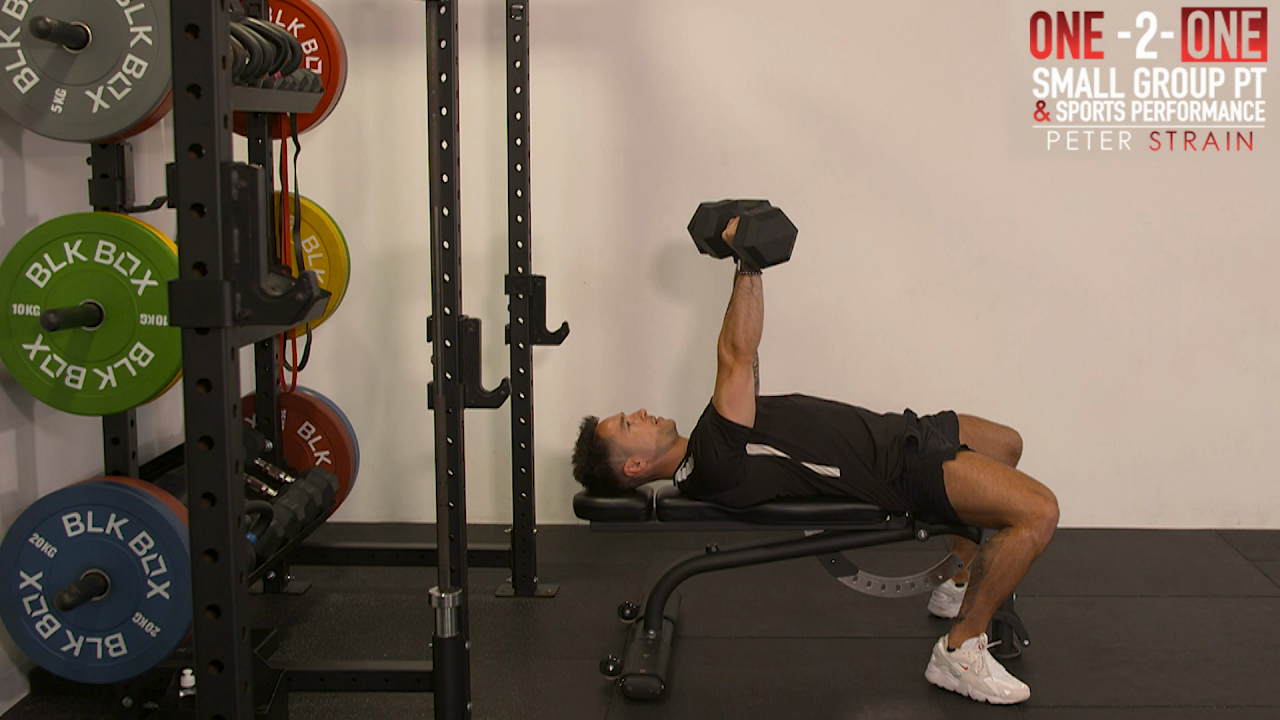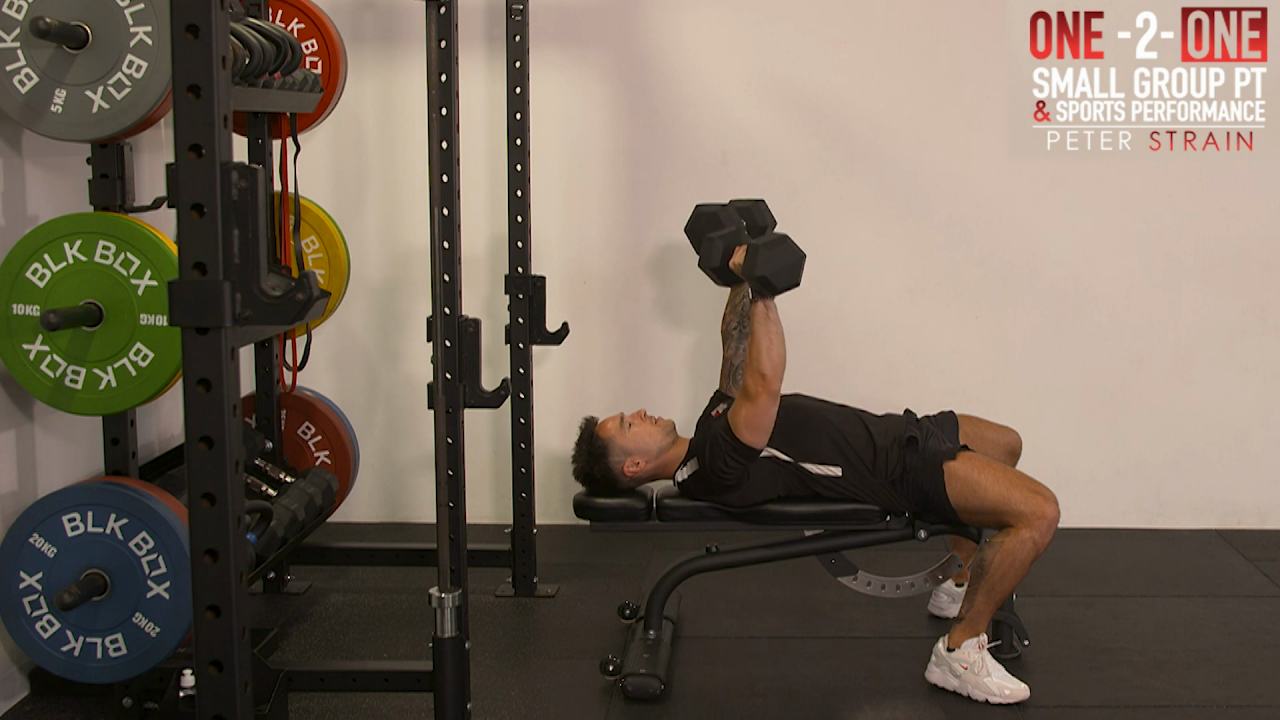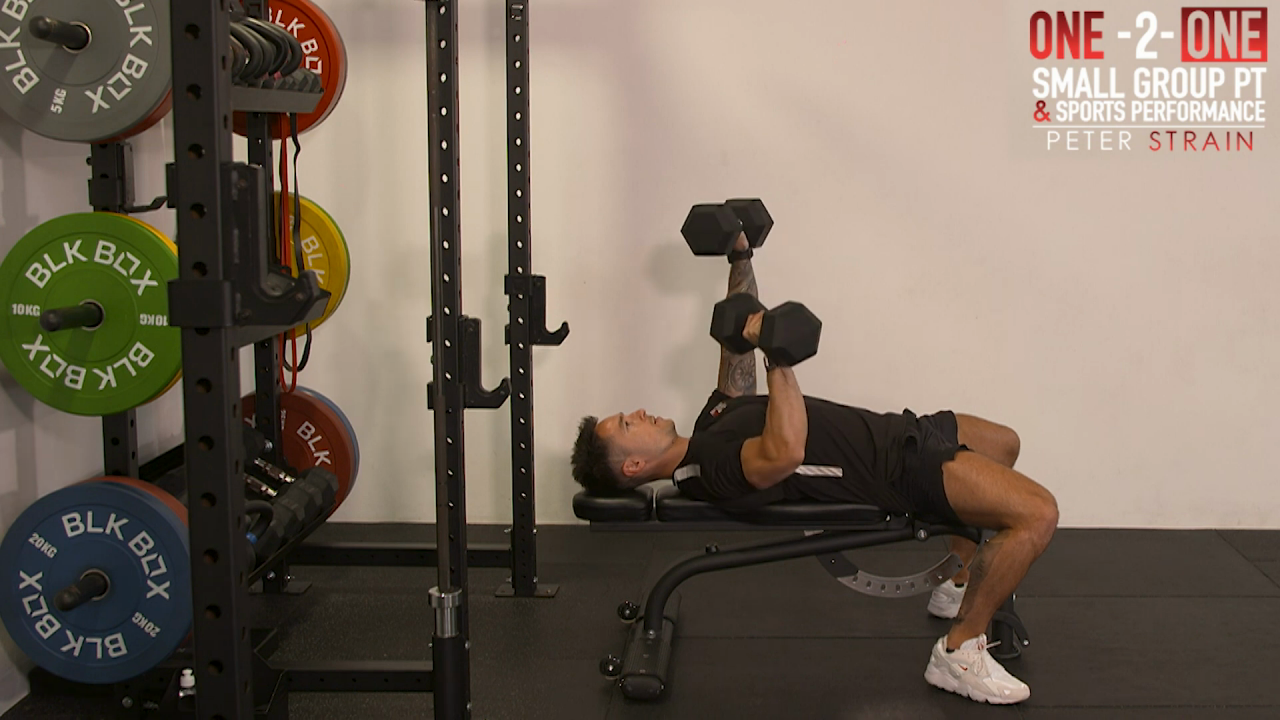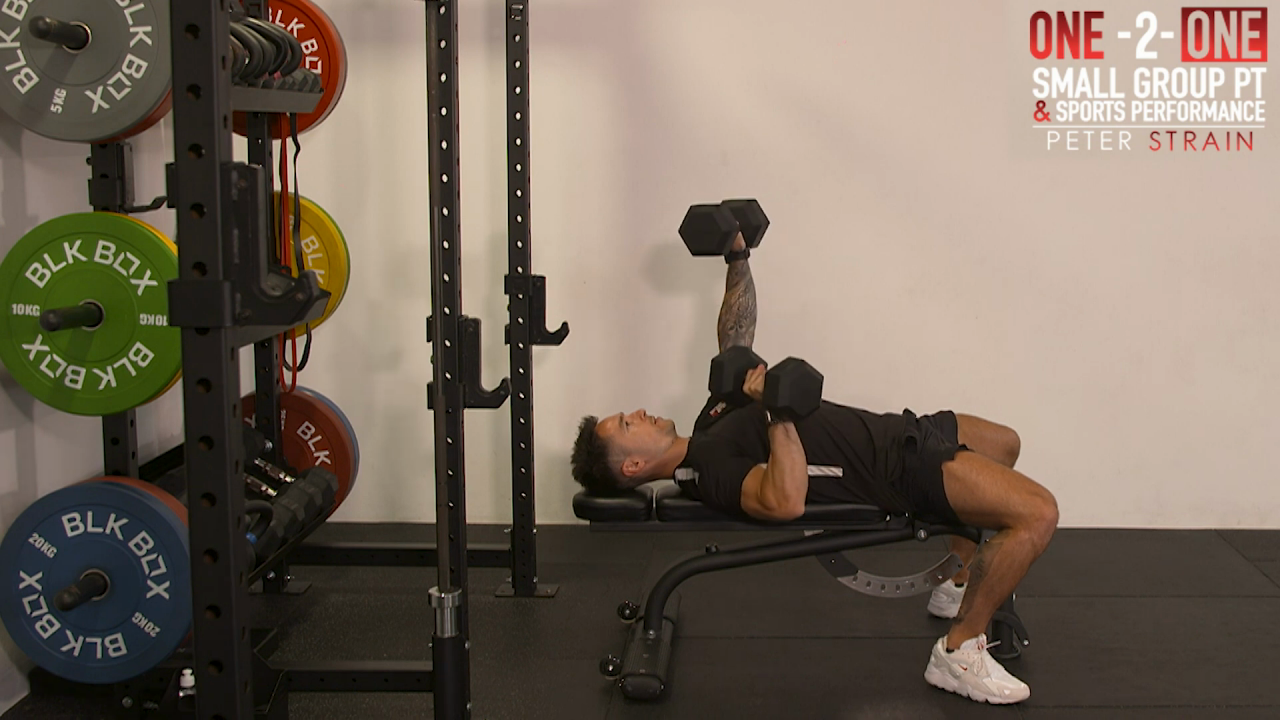
dt=0.7s
person 1, frame 1
left shoulder: (712, 435)
right shoulder: (711, 466)
left elbow: (739, 351)
right elbow: (736, 357)
left wrist: (746, 258)
right wrist: (750, 264)
right hip: (902, 471)
left knee: (1006, 444)
right knee: (1038, 510)
left ankle: (963, 586)
right ankle: (960, 653)
person 1, frame 2
left shoulder: (714, 425)
right shoulder: (712, 467)
left elbow: (737, 349)
right elbow: (764, 384)
left wrist: (743, 273)
right wrist: (760, 287)
right hip: (900, 469)
left knee: (1005, 444)
right knee: (1038, 512)
left ankle: (963, 587)
right ankle: (959, 653)
person 1, frame 3
left shoulder: (712, 422)
right shoulder: (708, 467)
left elbow: (738, 340)
right elbow: (786, 451)
left wrist: (740, 258)
right wrist: (777, 353)
right hip: (901, 471)
left knee: (1003, 443)
right knee: (1037, 512)
left ankle: (962, 587)
right ankle: (960, 653)
person 1, frame 4
left shoulder: (715, 421)
right shoulder: (709, 468)
left elbow: (736, 341)
right elbow: (788, 501)
left wrist: (737, 257)
right wrist: (776, 409)
right hip: (902, 471)
left knee: (1004, 443)
right knee: (1037, 512)
left ankle: (962, 587)
right ankle: (959, 653)
